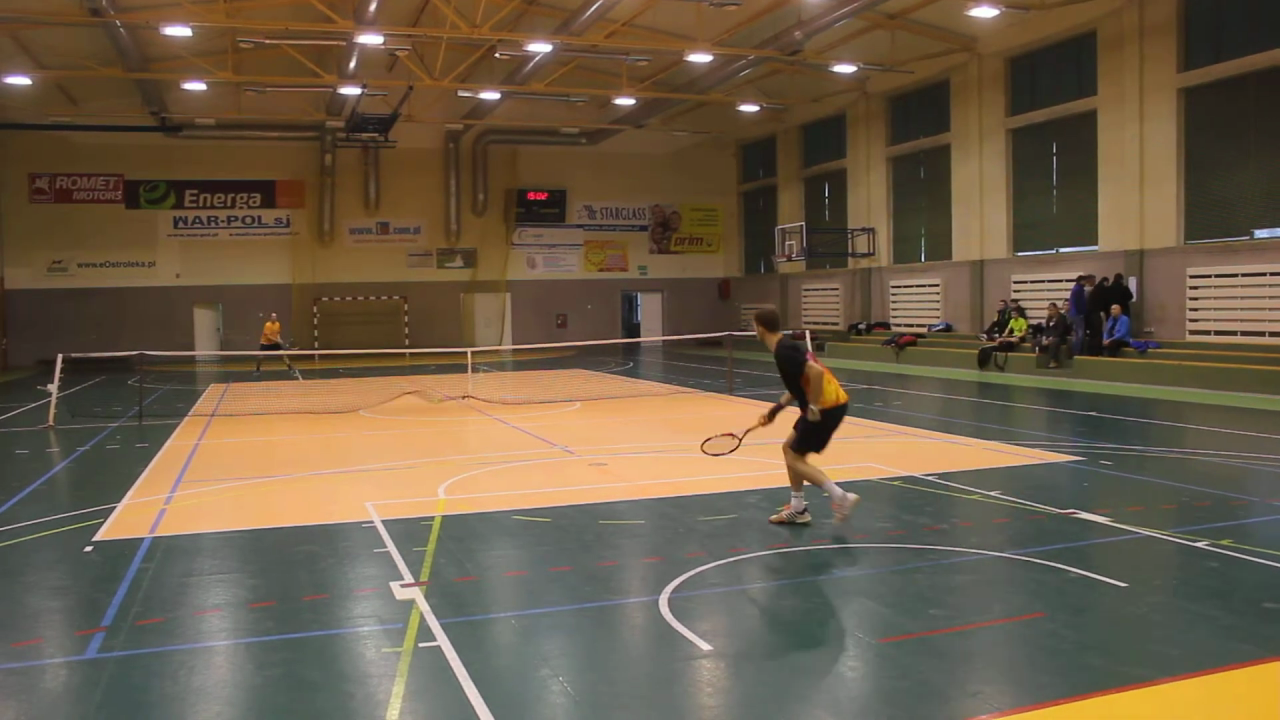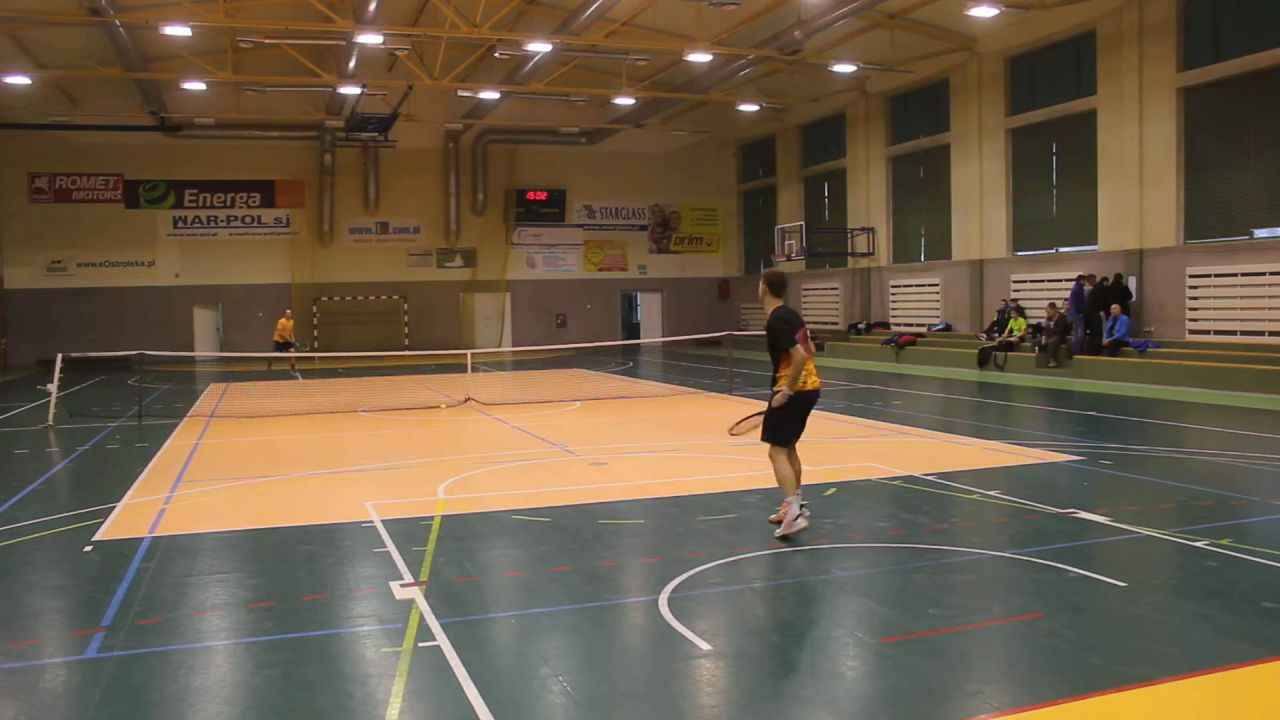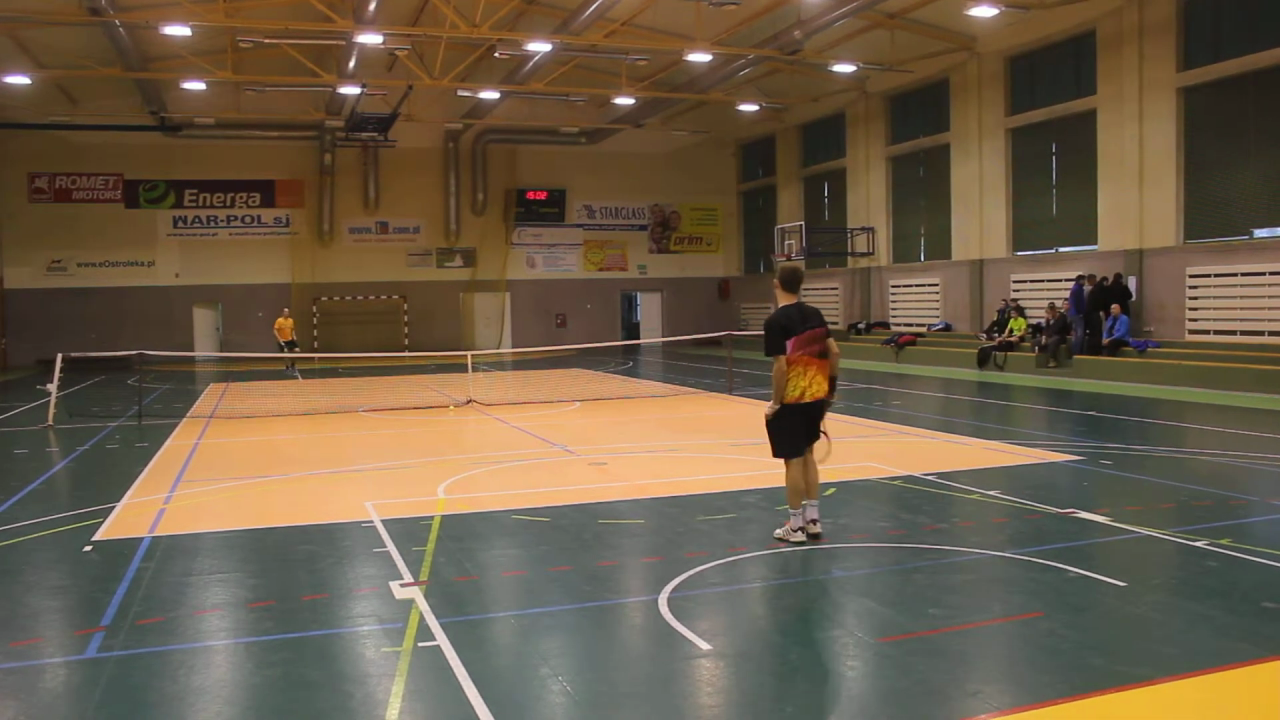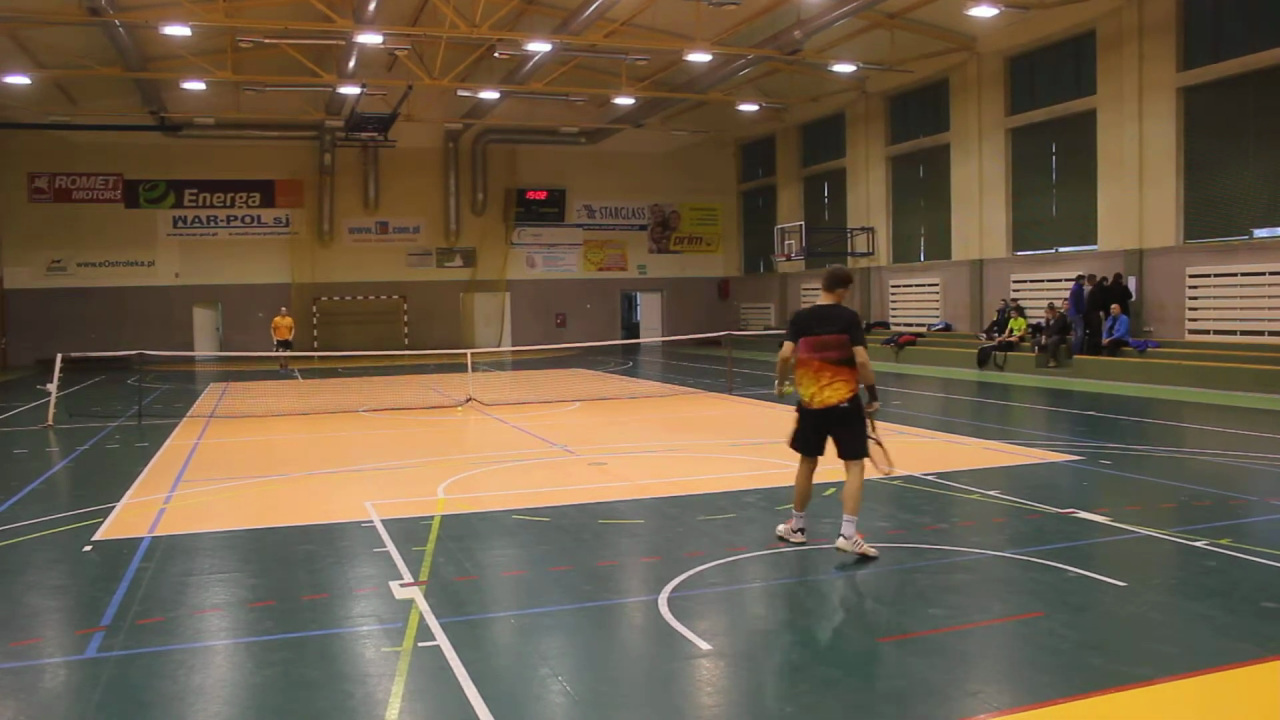
dt=0.4s
person 1, frame 1
left shoulder: (783, 352)
right shoulder: (788, 346)
left elbow: (817, 372)
left wrist: (814, 408)
right wrist: (775, 410)
left hip: (827, 408)
right hip: (830, 403)
left knee: (794, 460)
right knee: (792, 449)
left ankle: (840, 497)
right ankle: (798, 507)
person 1, frame 2
left shoulder: (776, 321)
right shoulder: (792, 315)
left elbow: (799, 357)
right elbow: (810, 351)
left wrist: (784, 392)
left hip: (793, 392)
right hip: (809, 389)
left knee: (777, 452)
right knee: (788, 448)
left ankle: (795, 515)
right ankle: (793, 506)
person 1, frame 3
left shoulder: (776, 321)
right shoulder: (814, 314)
left elbow: (781, 366)
right elbow: (834, 352)
left wrist: (775, 402)
right wrist: (832, 384)
left hip: (792, 400)
right hip: (818, 395)
left knee: (794, 462)
right knee: (807, 454)
left ankle: (795, 526)
right ankle: (812, 517)
person 1, frame 4
left shoulder: (801, 318)
right shoulder: (849, 317)
left elbow: (785, 354)
right elbow: (861, 360)
left wrist: (781, 381)
right wrist: (873, 395)
left hip: (811, 402)
right hip: (845, 402)
left knee: (807, 463)
right knee: (855, 467)
left ankle: (795, 527)
right ankle: (849, 536)
